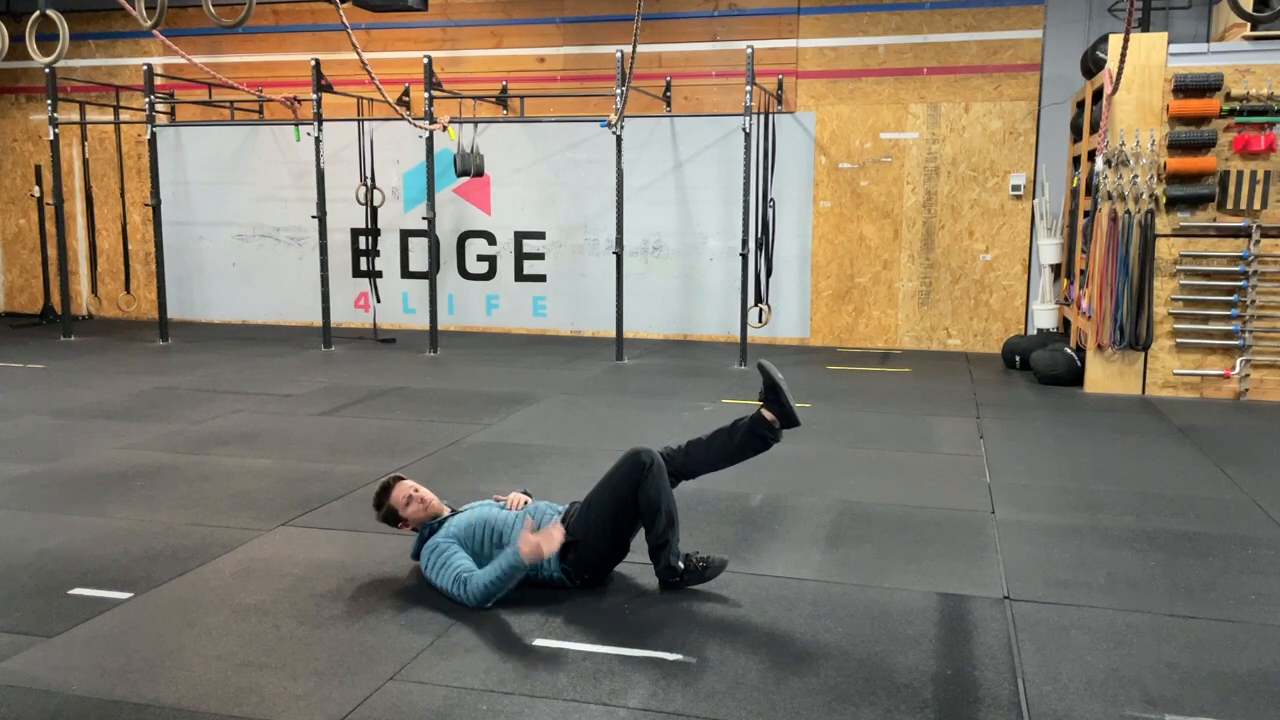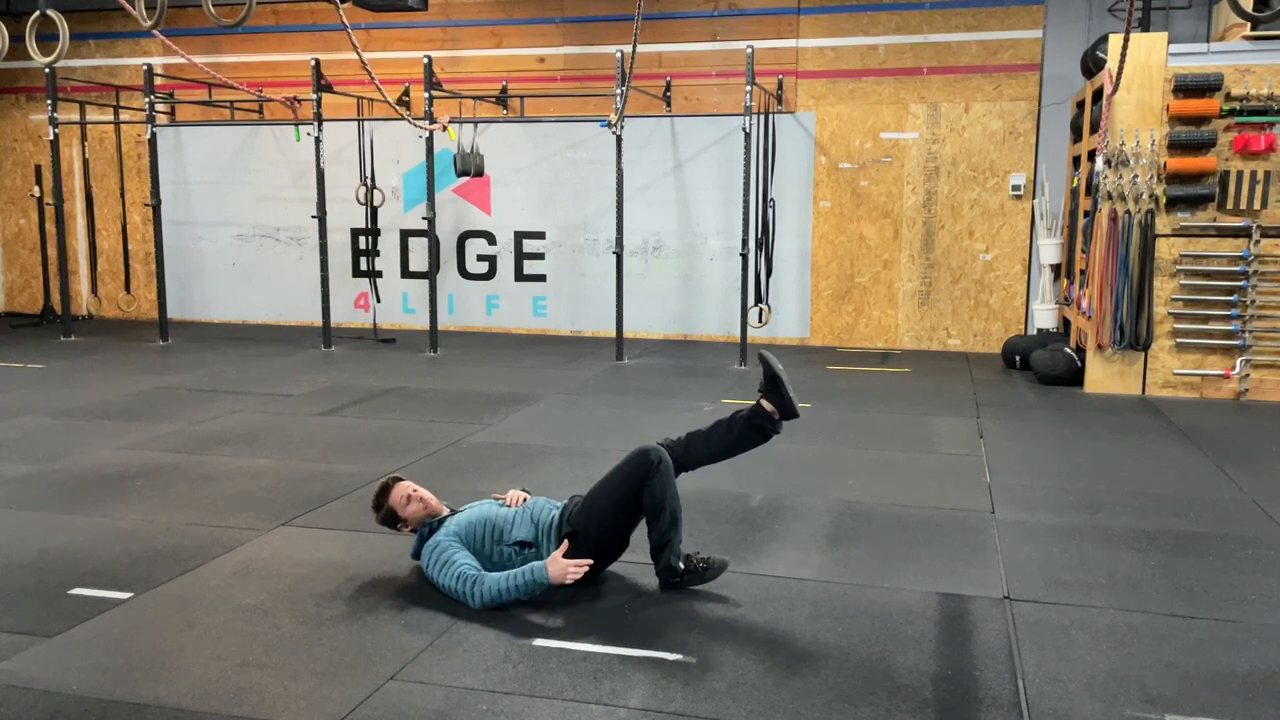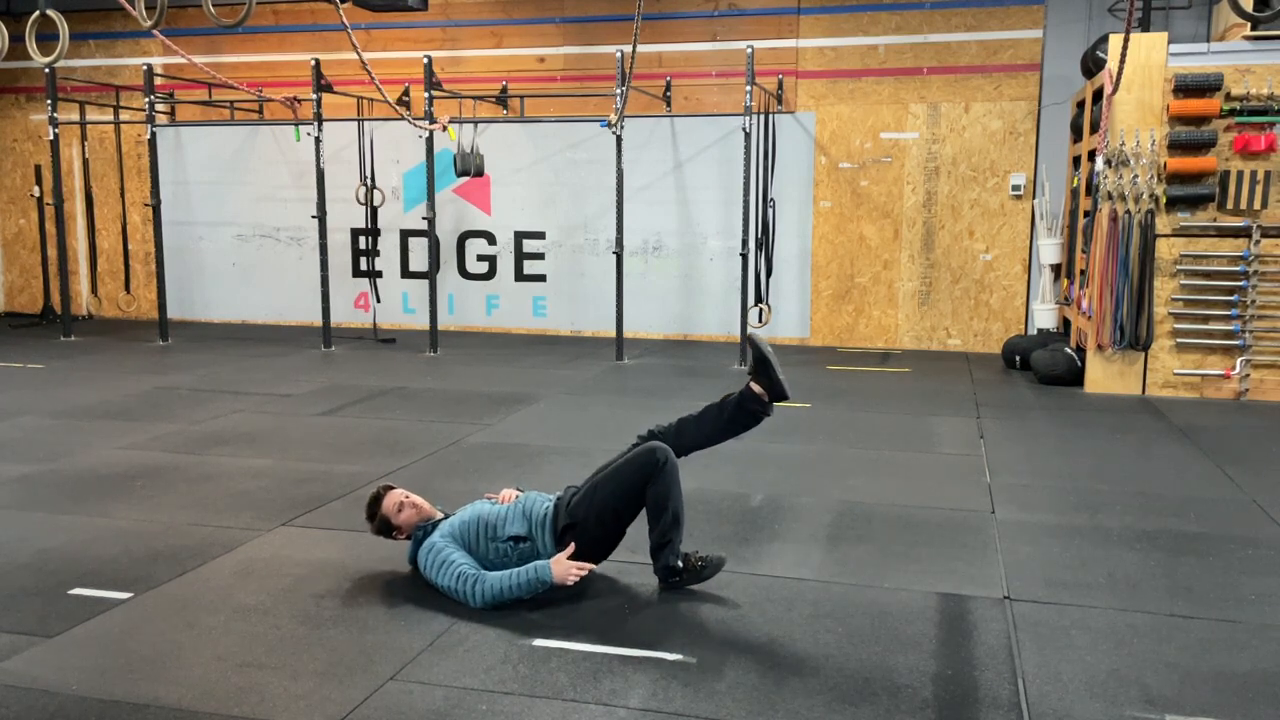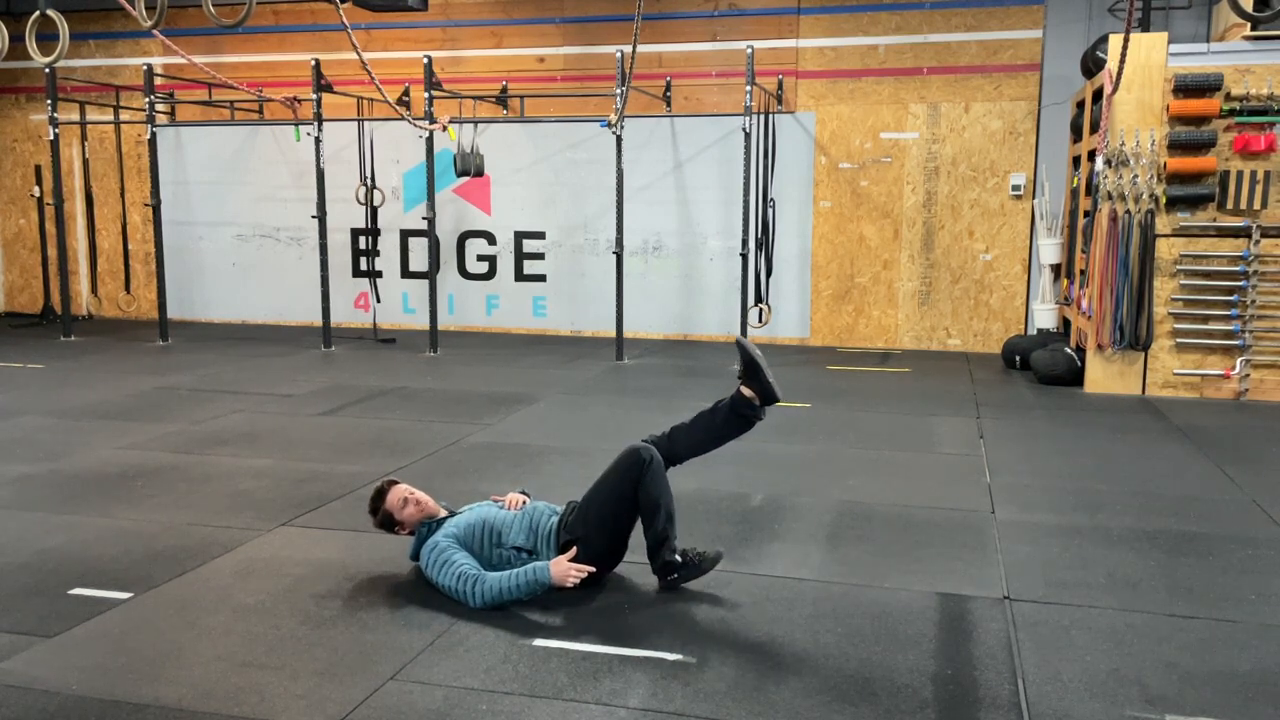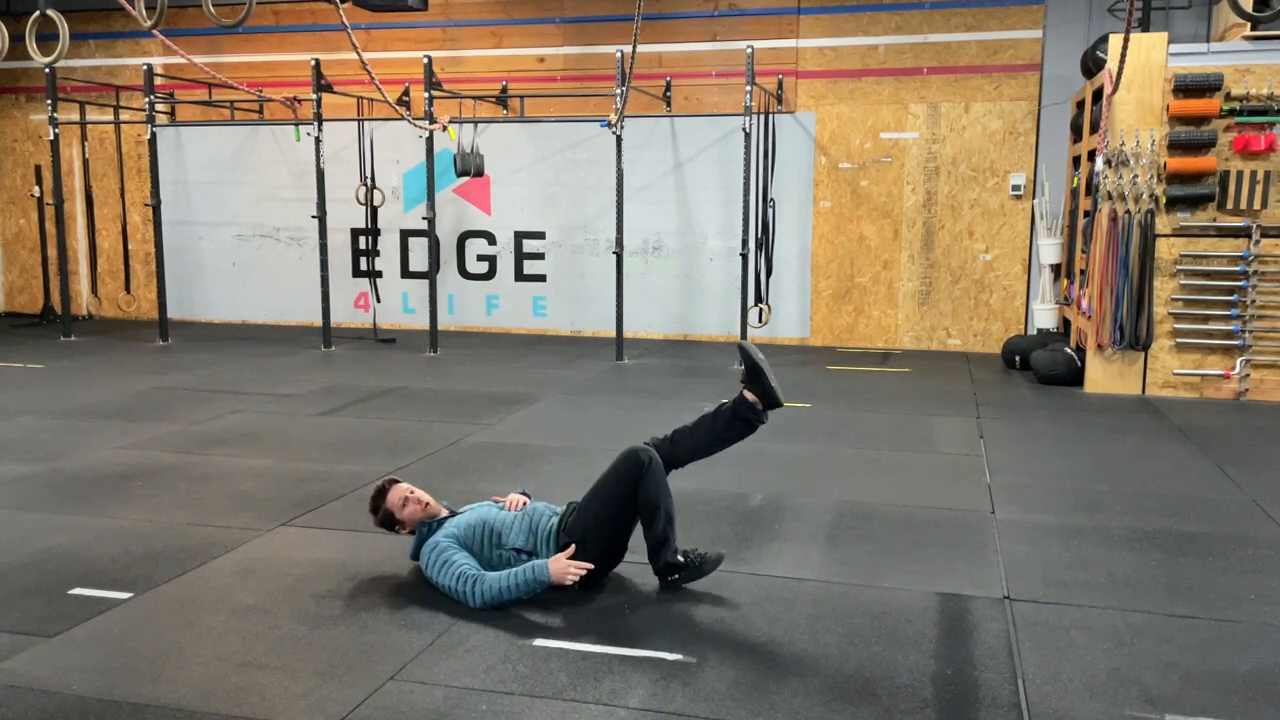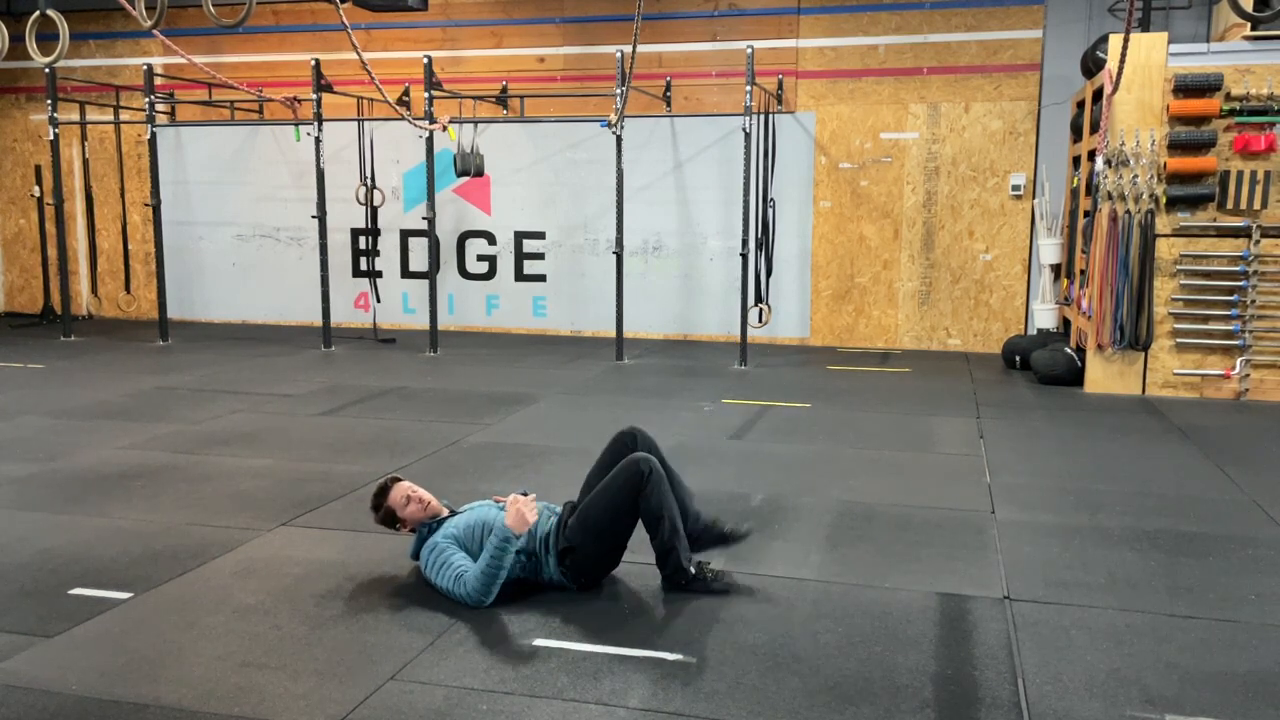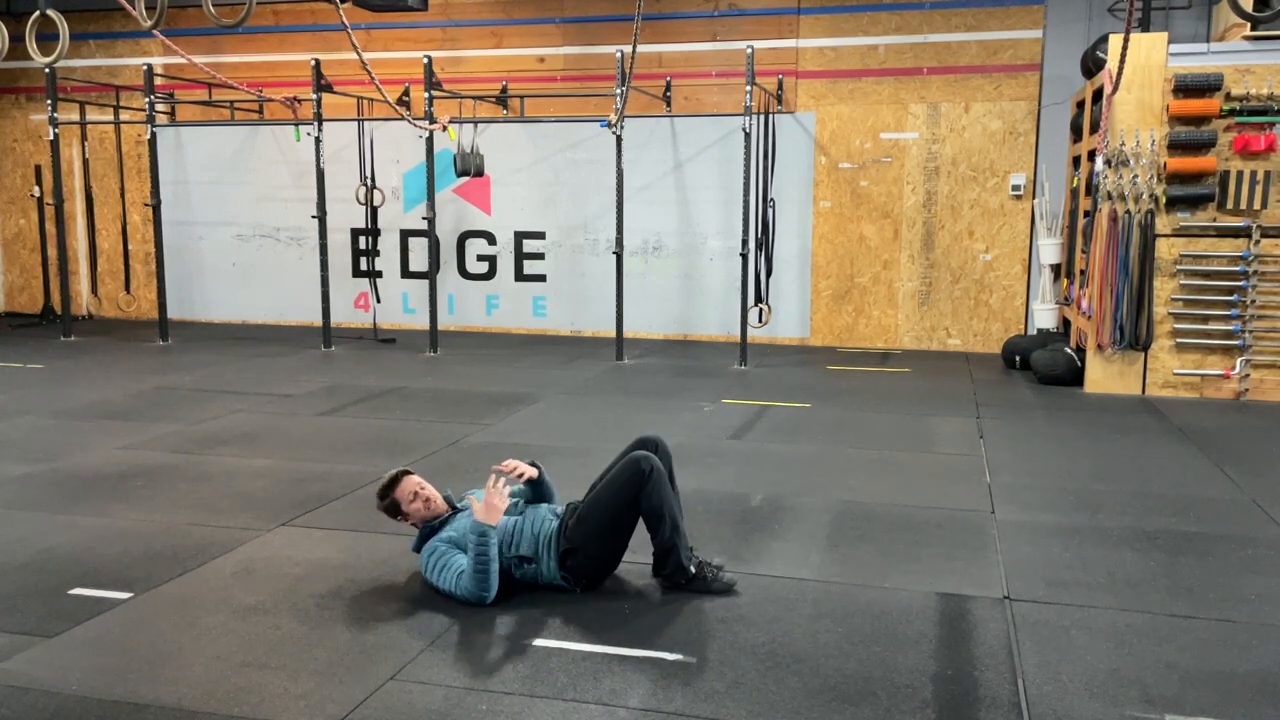
dt=0.7s
person 1, frame 1
left shoulder: (469, 511)
right shoulder: (437, 549)
right elbow: (478, 593)
left wrist: (520, 498)
right wrist: (520, 555)
left hip: (571, 523)
right hip: (578, 555)
left knee: (669, 462)
right knee: (642, 462)
left ankle: (768, 420)
right ankle: (673, 569)
person 1, frame 2
left shoulder: (466, 514)
right shoulder: (438, 549)
right elbow: (478, 590)
left wrist: (519, 494)
right wrist: (542, 572)
left hip: (572, 517)
right hip: (577, 544)
left knee: (668, 453)
right knee: (650, 460)
left ankle: (768, 411)
right ankle: (673, 568)
person 1, frame 3
left shoulder: (458, 519)
right shoulder: (433, 551)
right elbow: (477, 588)
left wrist: (512, 493)
right wrist: (545, 572)
left hip: (566, 509)
right hip: (571, 536)
left knee: (657, 442)
right knee: (656, 459)
left ankle: (757, 394)
right ankle: (671, 567)
person 1, frame 4
left shoulder: (465, 514)
right shoulder: (436, 550)
right elbow: (478, 590)
left wrist: (517, 495)
right wrist: (544, 573)
left hip: (569, 523)
right hip: (576, 551)
left knee: (654, 450)
right knee: (641, 459)
left ankle: (748, 398)
right ankle: (669, 565)
person 1, frame 5
left shoulder: (465, 514)
right shoulder: (437, 549)
right elbow: (477, 589)
left wrist: (519, 496)
right wrist: (543, 572)
left hip: (569, 522)
right hip: (577, 551)
left knee: (657, 452)
right knee: (640, 460)
left ankle: (750, 403)
right ankle: (669, 565)
person 1, frame 6
left shoulder: (466, 512)
right shoulder: (437, 552)
right elbow: (477, 592)
left wrist: (522, 503)
right wrist: (509, 532)
left hip: (568, 522)
right hip: (572, 557)
left knee: (630, 441)
right knee: (642, 467)
left ankle: (696, 531)
right ankle: (680, 572)
person 1, frame 7
left shoulder: (470, 499)
right shoulder: (436, 551)
left elbow: (543, 501)
right elbow: (480, 592)
left wrist: (532, 471)
right wrist: (485, 527)
left hip: (569, 522)
right hip: (574, 558)
left knee: (650, 447)
right knee: (643, 466)
left ankle: (677, 556)
right ankle: (681, 572)
